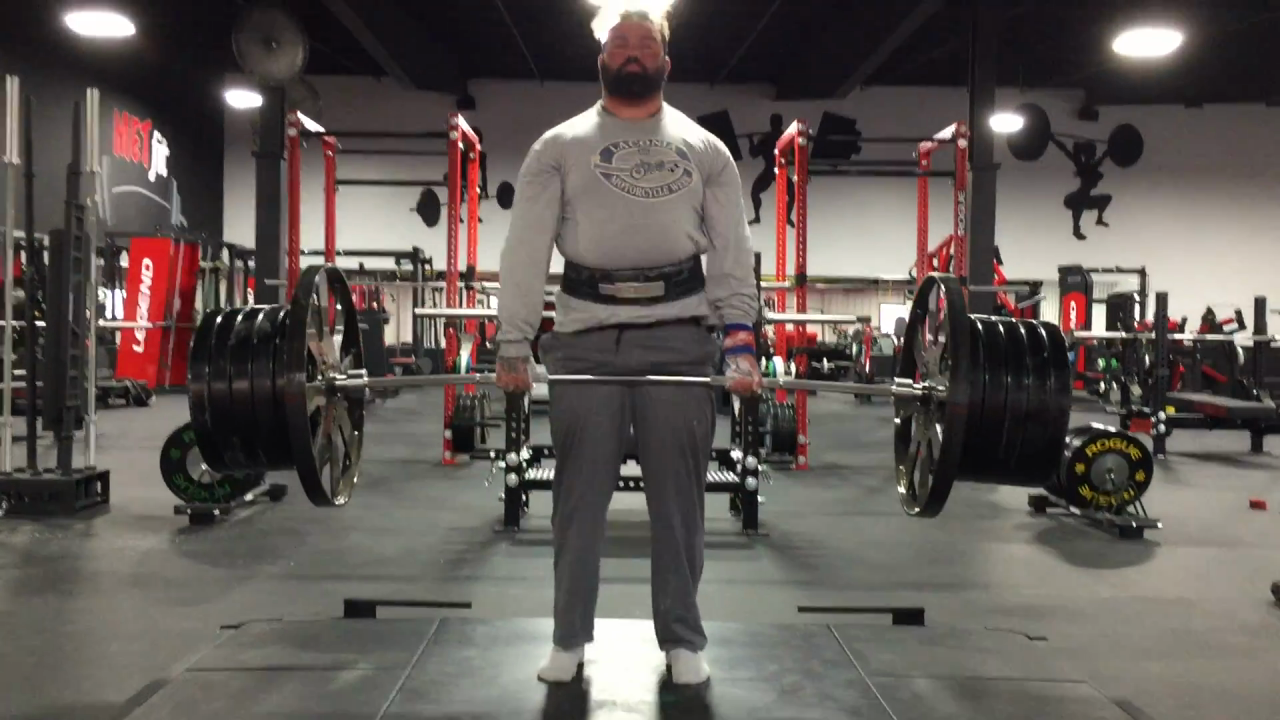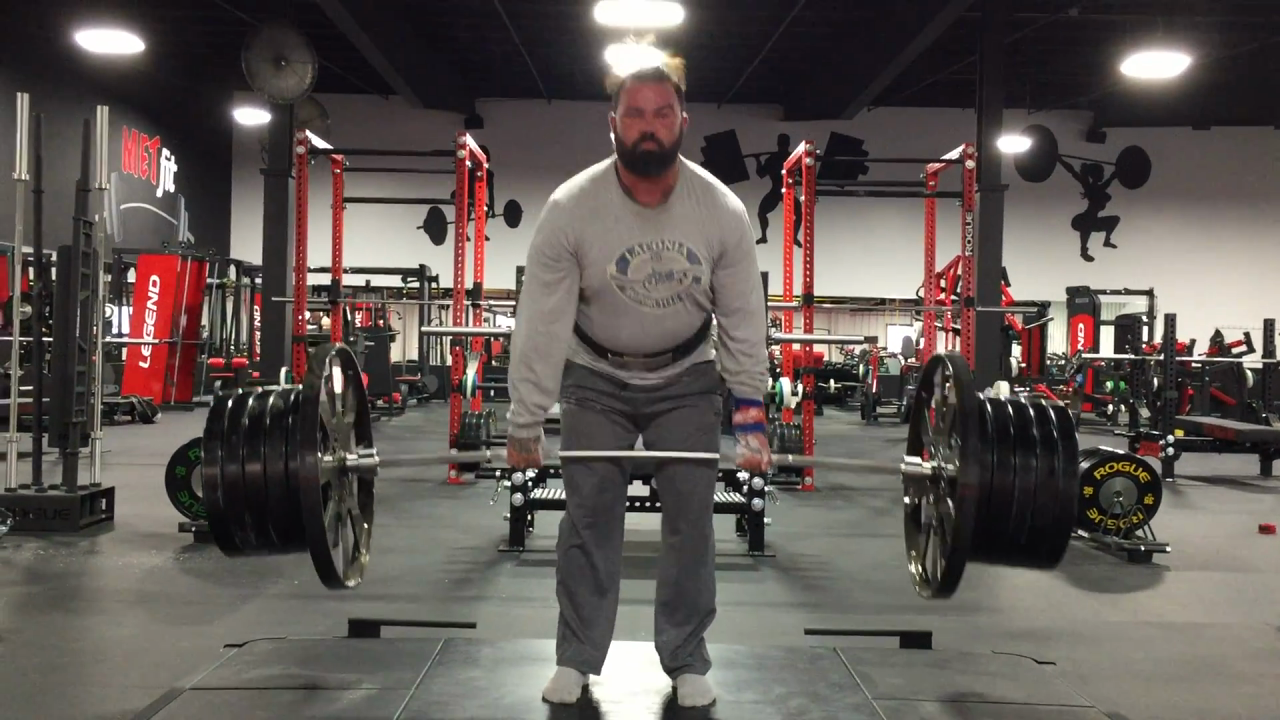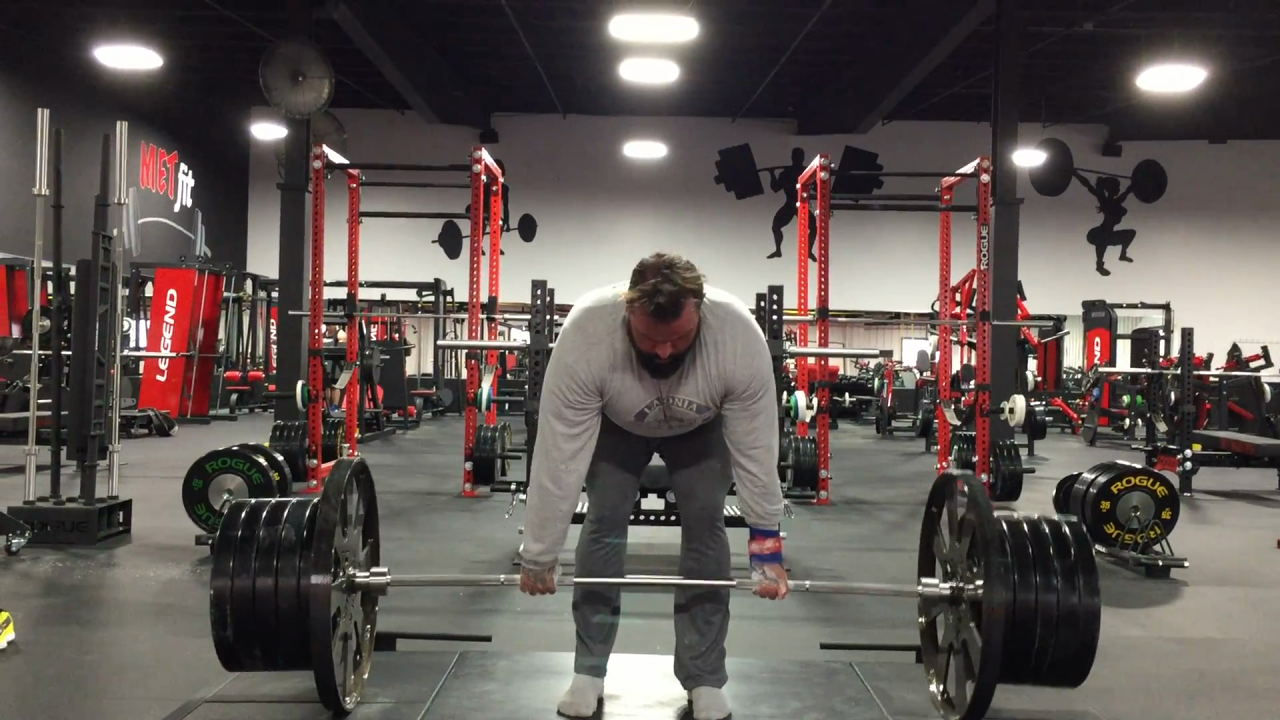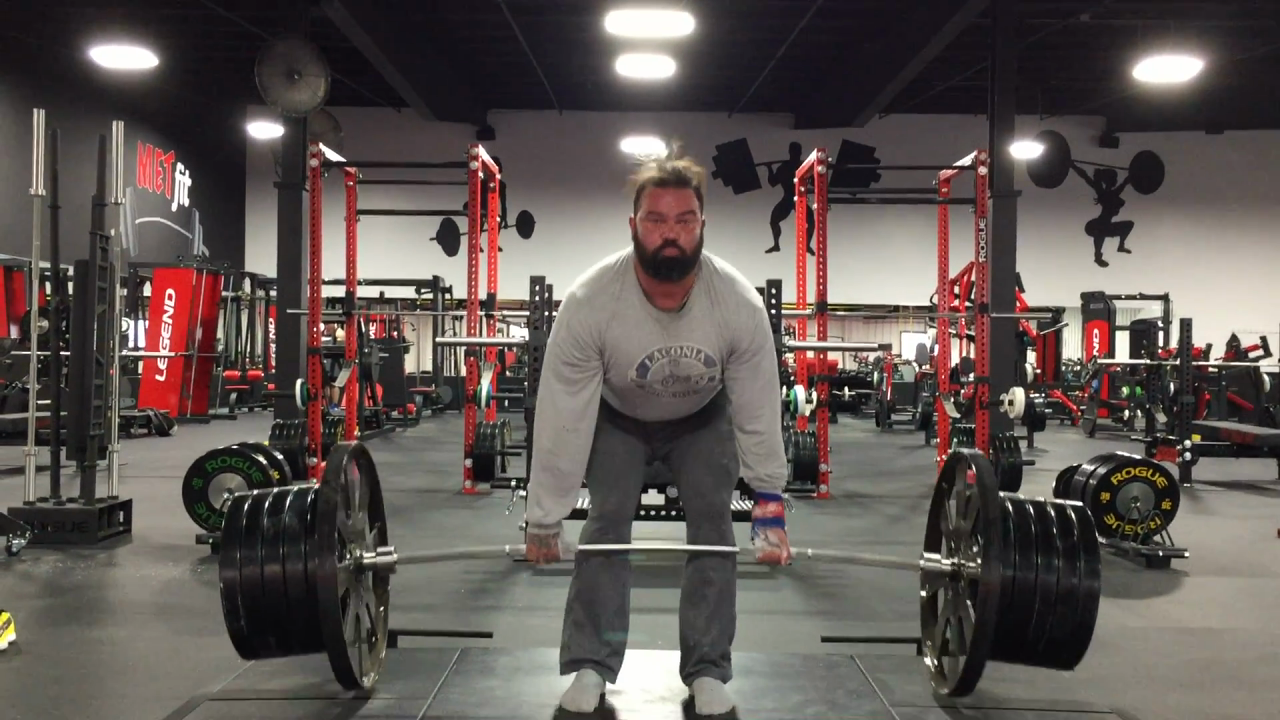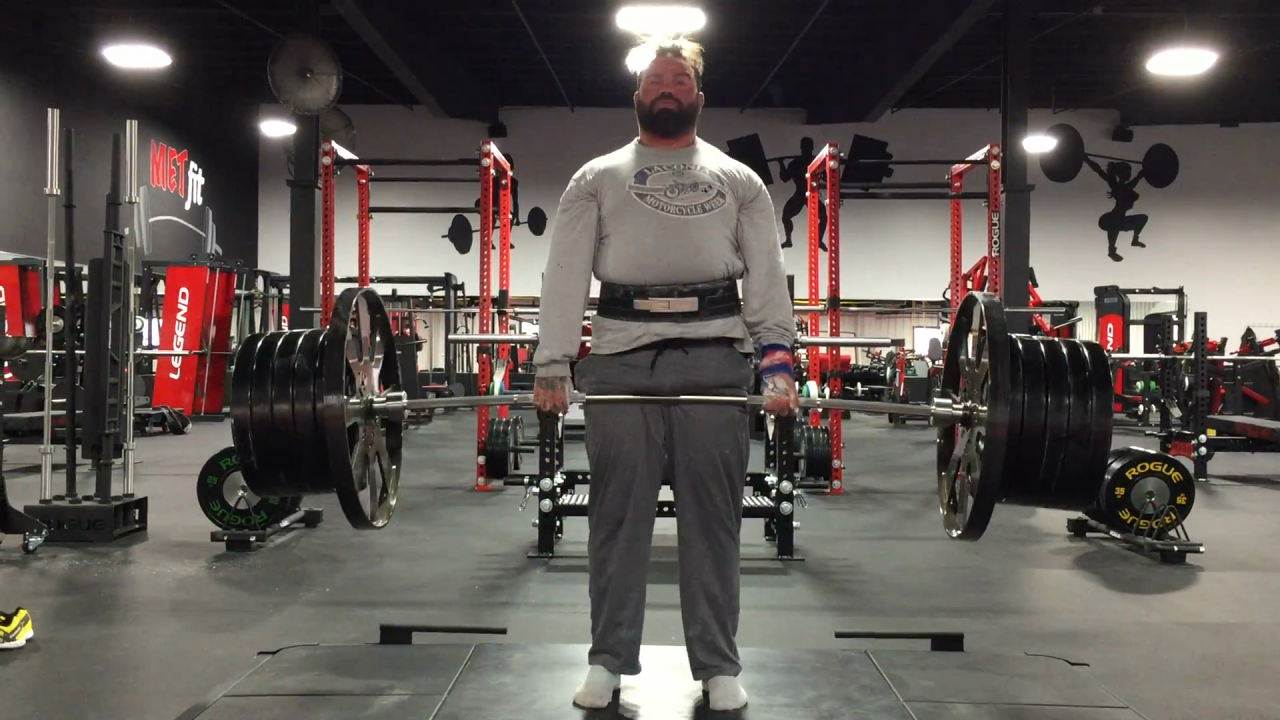
dt=1s
person 1, frame 1
left shoulder: (704, 148)
right shoulder: (561, 145)
left elbow: (731, 251)
right elbow: (526, 248)
left wrist: (740, 342)
right wrist: (513, 345)
left hip: (679, 335)
right hip: (584, 336)
left knee: (677, 492)
right knee: (581, 490)
left ankle: (682, 638)
right ankle: (569, 638)
person 1, frame 2
left shoulder: (722, 211)
right shoulder: (571, 208)
left elbow: (744, 321)
right elbow: (541, 324)
left wrist: (751, 417)
right wrist: (525, 425)
left hip: (686, 381)
right hip: (594, 380)
left knee: (690, 516)
right knee: (589, 517)
left ankle: (687, 663)
right ankle: (575, 661)
person 1, frame 3
left shoulder: (740, 338)
right shoulder: (585, 336)
left elbow: (756, 451)
right elbow: (559, 456)
left wrist: (767, 547)
right wrist: (539, 556)
left hip: (700, 425)
right hip: (615, 422)
left knee: (705, 522)
right knee: (605, 521)
left ankle: (704, 678)
right ankle: (589, 670)
person 1, frame 4
left shoulder: (739, 305)
right shoulder: (590, 303)
left elbow: (757, 413)
right elbow: (563, 421)
left wrist: (770, 511)
right wrist: (543, 522)
left hip: (702, 420)
right hip: (616, 420)
left knee: (713, 522)
right knee: (606, 521)
left ankle: (707, 671)
right ankle: (590, 667)
person 1, frame 5
left shoulder: (737, 179)
right shoulder: (598, 178)
left elbow: (766, 274)
right elbow: (566, 274)
left wrist: (777, 360)
right wrist: (551, 366)
left hip: (714, 356)
right hip: (620, 358)
left knee: (711, 515)
right knee: (619, 512)
left ankle: (718, 664)
right ankle: (609, 659)
